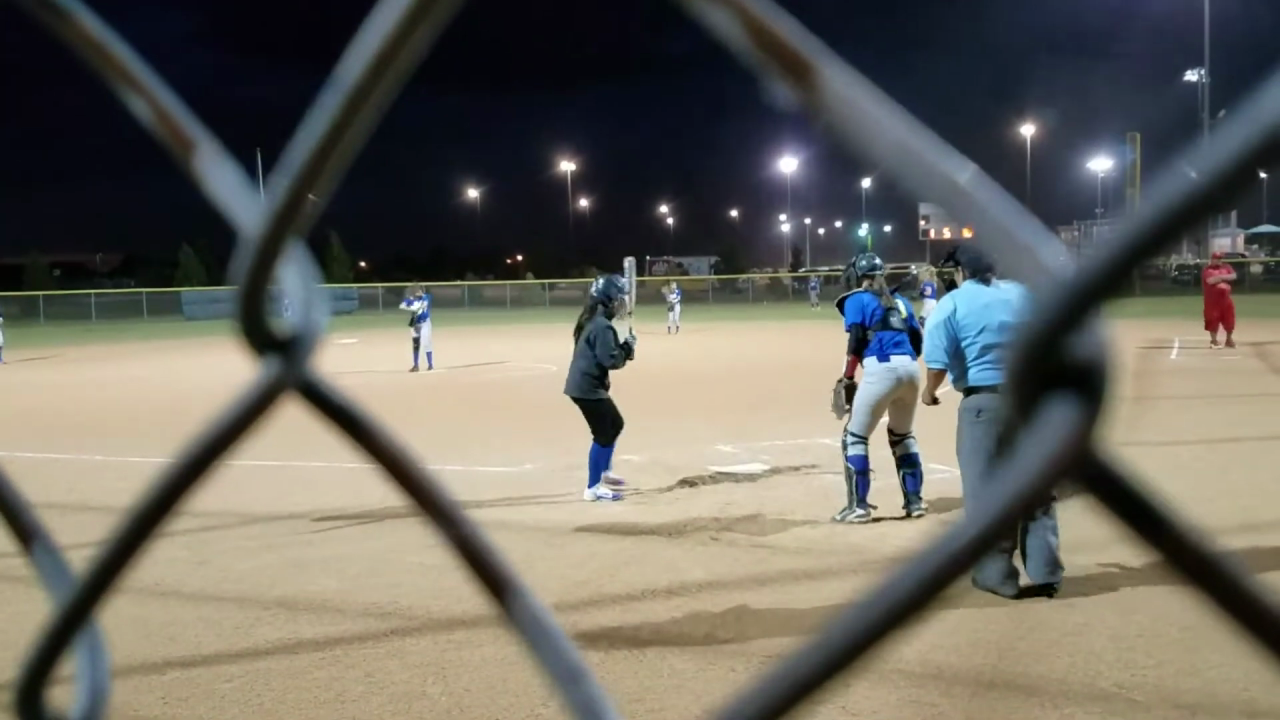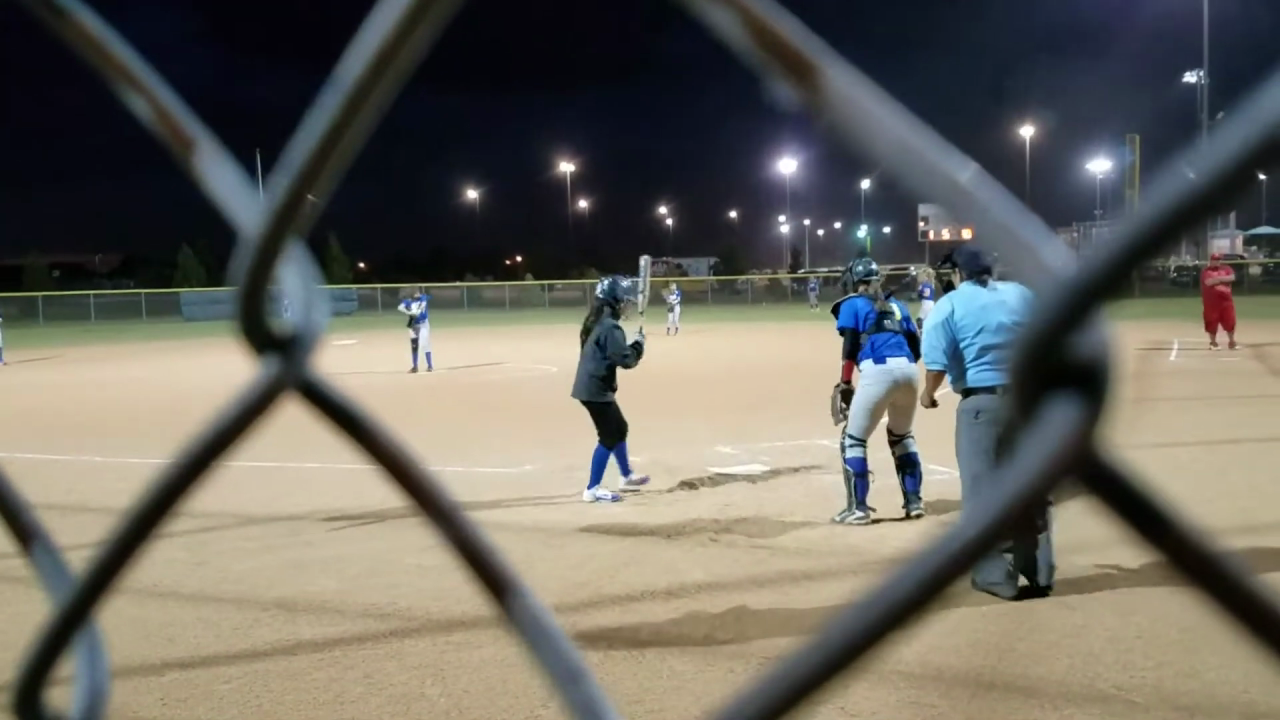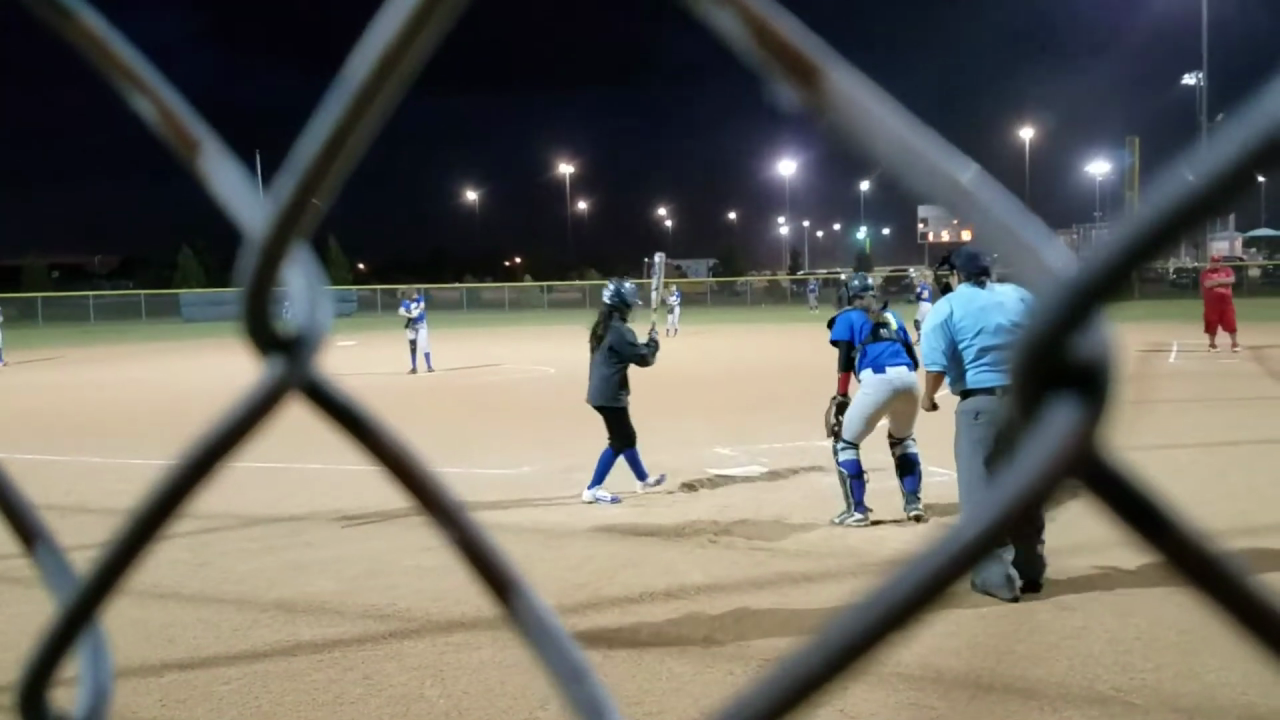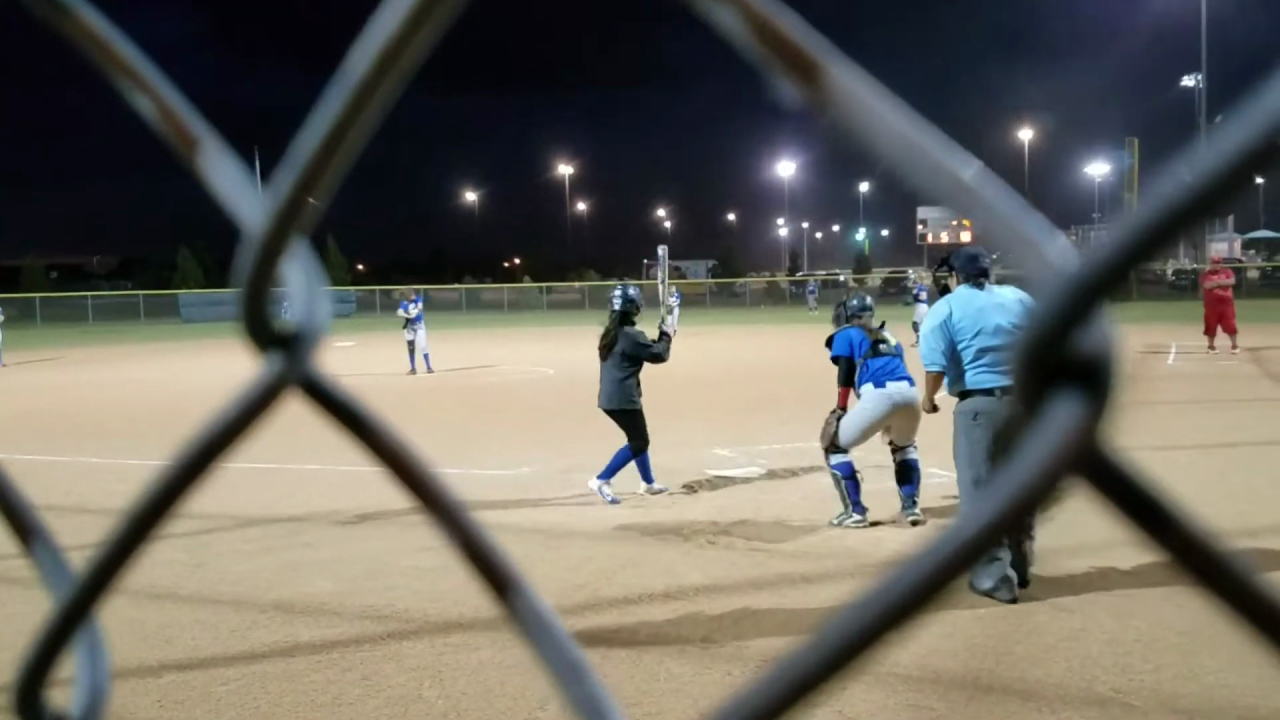
dt=0.1s
person 1, frame 1
left shoulder: (951, 304)
right shoulder: (1026, 294)
left elbow: (939, 360)
left wrist: (929, 391)
left hip: (984, 403)
left knee: (986, 490)
left ankle: (997, 573)
right ankle: (1045, 572)
person 1, frame 2
left shoulder: (948, 306)
right shoulder: (1023, 295)
left elbow: (937, 363)
left wrist: (928, 393)
left hip: (983, 404)
left knee: (985, 489)
left ankle: (997, 575)
right ankle: (1038, 574)
person 1, frame 3
left shoulder: (946, 307)
right shoulder: (1022, 296)
left elbow: (936, 365)
left wrist: (927, 396)
left hip: (981, 405)
left knee: (982, 491)
left ankle: (996, 576)
right ankle: (1030, 572)
person 1, frame 4
left shoulder: (945, 308)
right shoulder: (1020, 298)
left elbow: (936, 366)
left wrist: (928, 398)
left hip: (979, 406)
left knee: (981, 492)
left ankle: (995, 579)
right ankle: (1019, 568)
person 2, frame 1
left shoulder: (857, 299)
right shoulder: (899, 300)
left elbow: (857, 339)
right elbow: (918, 342)
left wrist: (847, 377)
left hip: (881, 371)
right hip: (910, 369)
left knee: (854, 437)
right knee: (903, 435)
left ankle: (858, 506)
right ankle: (914, 501)
person 2, frame 2
left shoulder: (851, 304)
right shoulder: (896, 305)
left elbow: (851, 343)
right elbow: (915, 346)
left wrist: (844, 383)
left hip: (878, 373)
right hip: (908, 371)
left knee: (853, 440)
right knee: (902, 437)
left ankle: (858, 508)
right ankle: (914, 502)
person 2, frame 3
left shoulder: (847, 317)
right shoulder: (891, 317)
left elbow: (846, 356)
left wrist: (841, 395)
left hip: (878, 382)
right hip: (908, 380)
left knee: (845, 443)
right knee: (903, 440)
left ankle: (856, 510)
right ankle: (913, 502)
person 2, frame 4
left shoulder: (844, 334)
right shoulder: (888, 337)
left elbow: (845, 369)
left wrist: (840, 408)
right wrist: (893, 422)
left hip: (879, 396)
right hip: (910, 394)
left knee: (833, 446)
right knee: (905, 447)
left ankle: (854, 512)
right ankle: (911, 506)
person 3, frame 1
left shoulder: (592, 320)
right shoulder: (602, 326)
right elbow: (612, 361)
left wrist: (626, 347)
right wrist: (628, 347)
left hip: (584, 385)
right hip: (588, 388)
left knee: (614, 423)
right knee: (604, 434)
left ankle: (601, 472)
right ankle: (593, 488)
person 3, frame 2
left shoulder: (595, 322)
right shoulder: (610, 327)
right elbow: (627, 361)
left wrist: (633, 348)
right wrist: (639, 345)
left hip: (590, 387)
right hip: (596, 390)
left knee: (618, 429)
right knee: (609, 437)
left ankle: (627, 477)
right ankle: (592, 489)
person 3, frame 3
left shoulder: (604, 327)
right shoulder: (620, 331)
right elbow: (644, 359)
left wrist: (646, 345)
right wrist: (653, 342)
left hip: (602, 391)
right hip: (610, 394)
left knee: (626, 437)
right knee: (619, 441)
left ankle: (643, 480)
right ankle: (593, 489)
person 3, frame 4
left shoulder: (610, 332)
right shoulder: (632, 335)
right elbow: (660, 354)
left wrist: (658, 338)
right wrist: (666, 335)
left hip: (609, 397)
right hip: (624, 398)
left knee: (638, 440)
right knee: (639, 444)
left ankle: (649, 483)
right ankle: (601, 481)
